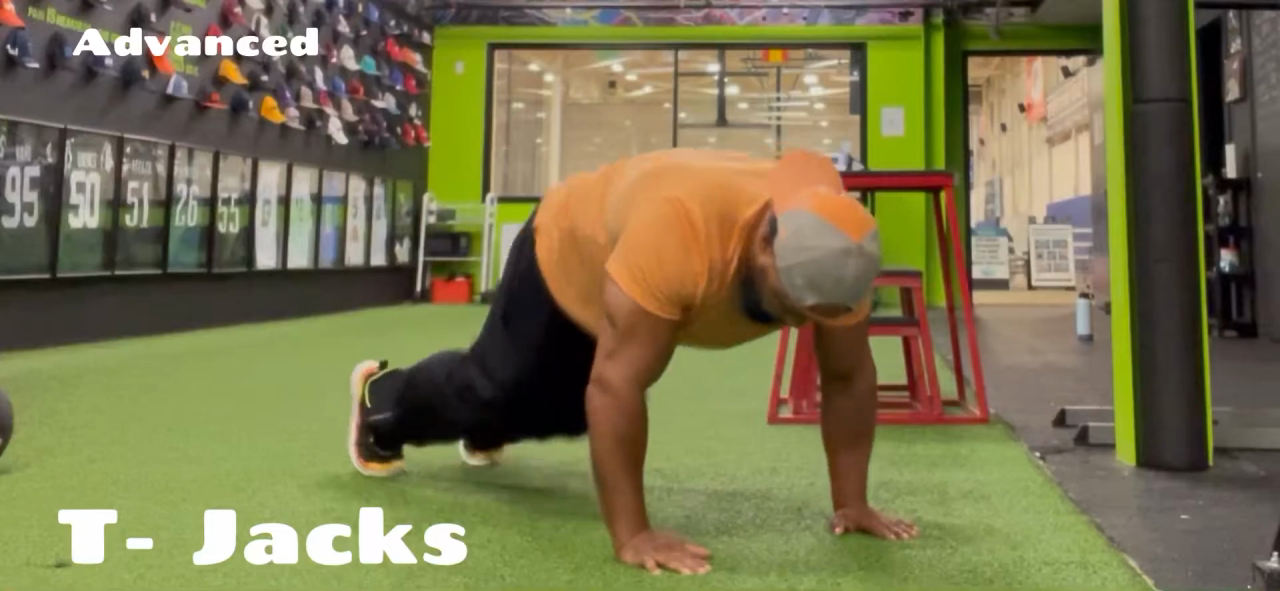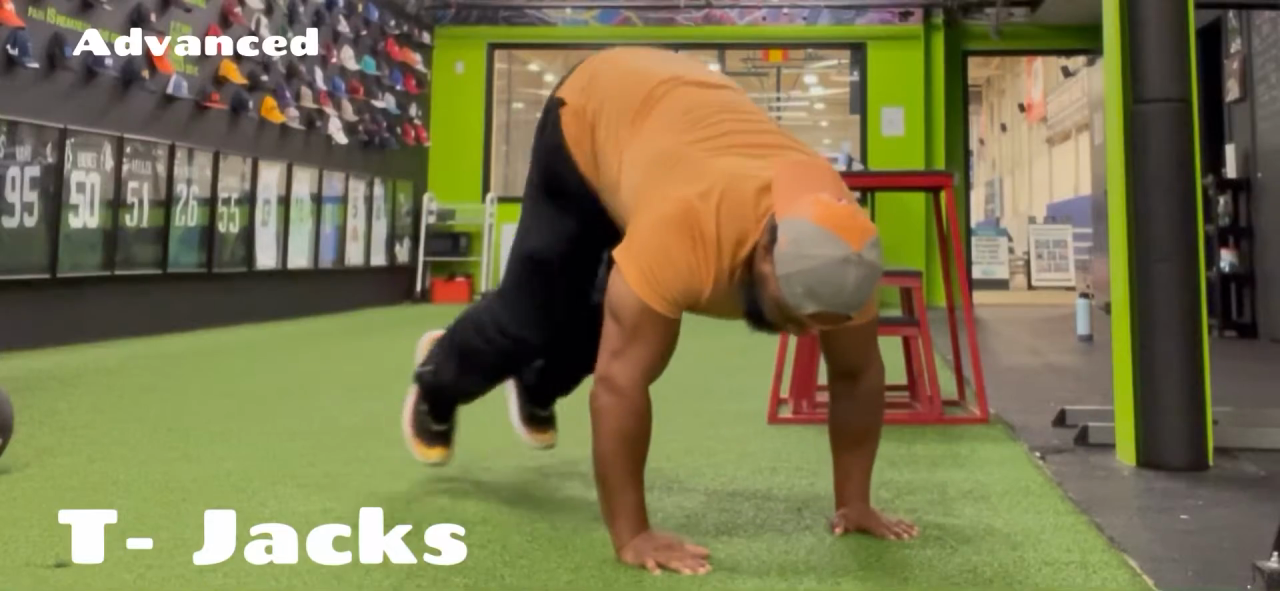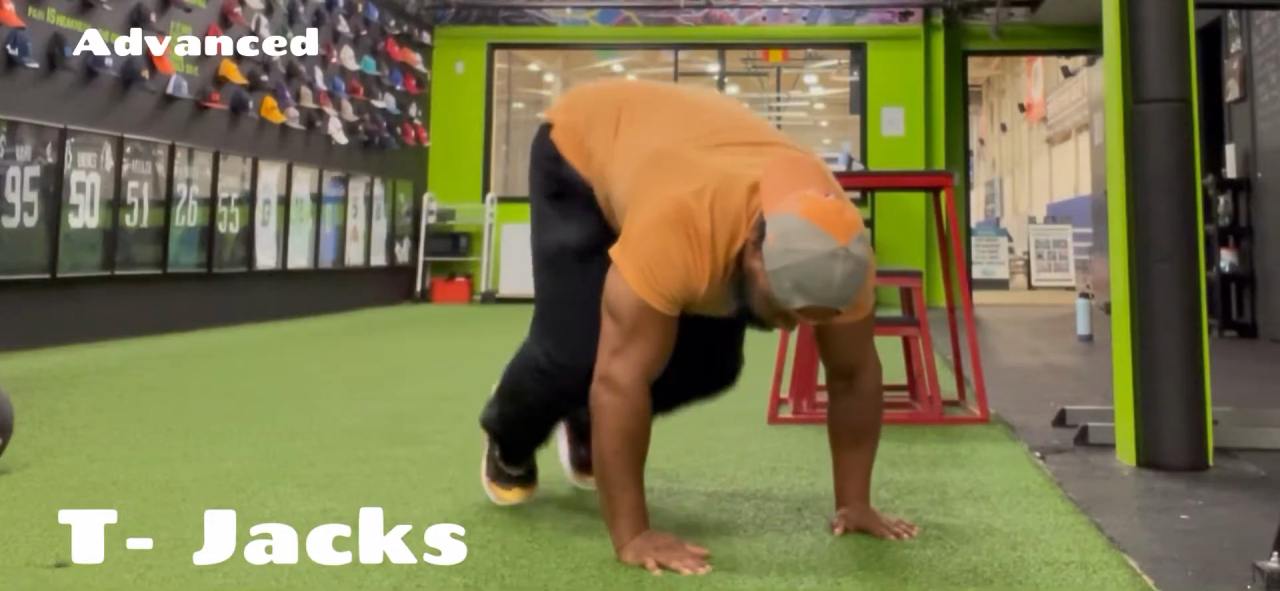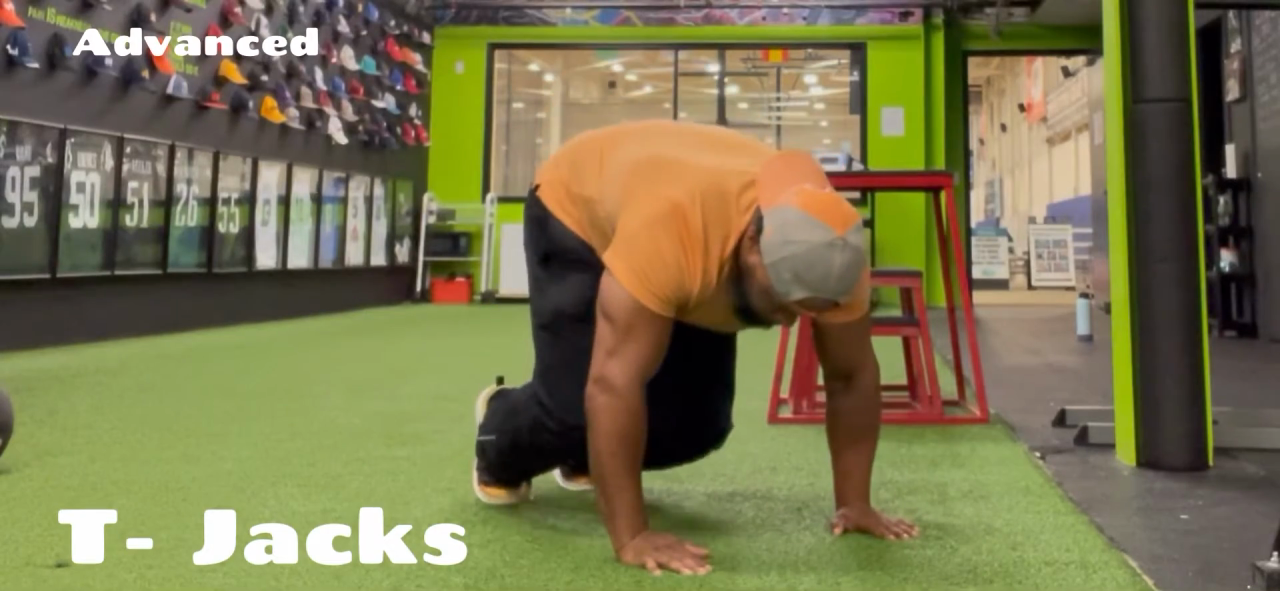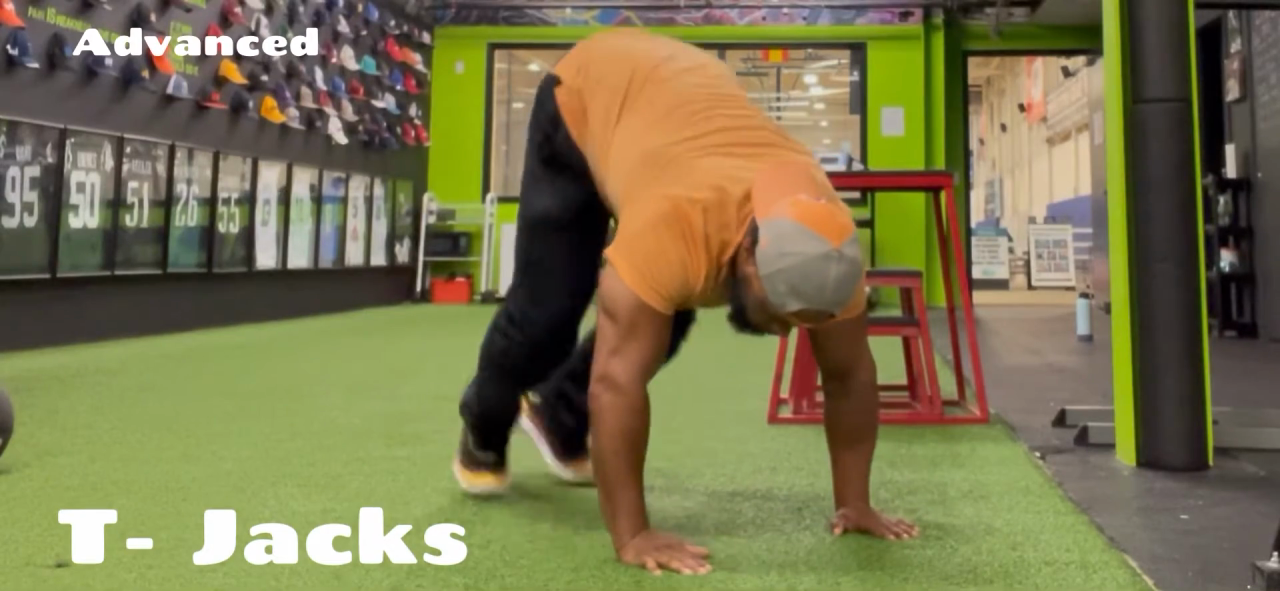
dt=0.2s
person 1, frame 1
left shoulder: (828, 255)
right shoulder: (679, 234)
left elbow: (849, 376)
right elbow: (613, 385)
left wrist: (853, 505)
right wrist: (631, 536)
right hip: (573, 244)
left knee: (558, 412)
right knee: (495, 390)
left ankle: (493, 421)
right ankle: (382, 397)
person 1, frame 2
left shoulder: (834, 246)
right shoulder: (682, 232)
left elbow: (856, 371)
right elbow: (621, 381)
left wrist: (855, 502)
right wrist: (631, 538)
left knee: (609, 321)
right knee: (534, 314)
left ankle: (536, 385)
right ankle: (440, 380)
person 1, frame 3
left shoulder: (832, 247)
right shoulder: (677, 227)
left elbow: (853, 373)
right elbow: (620, 380)
left wrist: (855, 502)
right wrist: (632, 536)
left knee: (711, 365)
right knee: (575, 353)
left ankle: (585, 424)
right ankle: (508, 439)
person 1, frame 4
left shoulder: (825, 252)
right shoulder: (672, 231)
left elbow: (851, 376)
right elbow: (612, 382)
left wrist: (855, 504)
right wrist: (631, 538)
right hip: (578, 196)
left knee: (697, 425)
right knee: (577, 402)
left ankle: (589, 449)
right ankle: (501, 445)
person 1, frame 5
left shoulder: (821, 242)
right shoulder: (674, 227)
left elbow: (848, 372)
right elbow: (618, 379)
left wrist: (855, 503)
right wrist: (631, 537)
left knee: (665, 325)
right knee: (546, 309)
left ankle: (558, 413)
right ankle: (485, 424)
